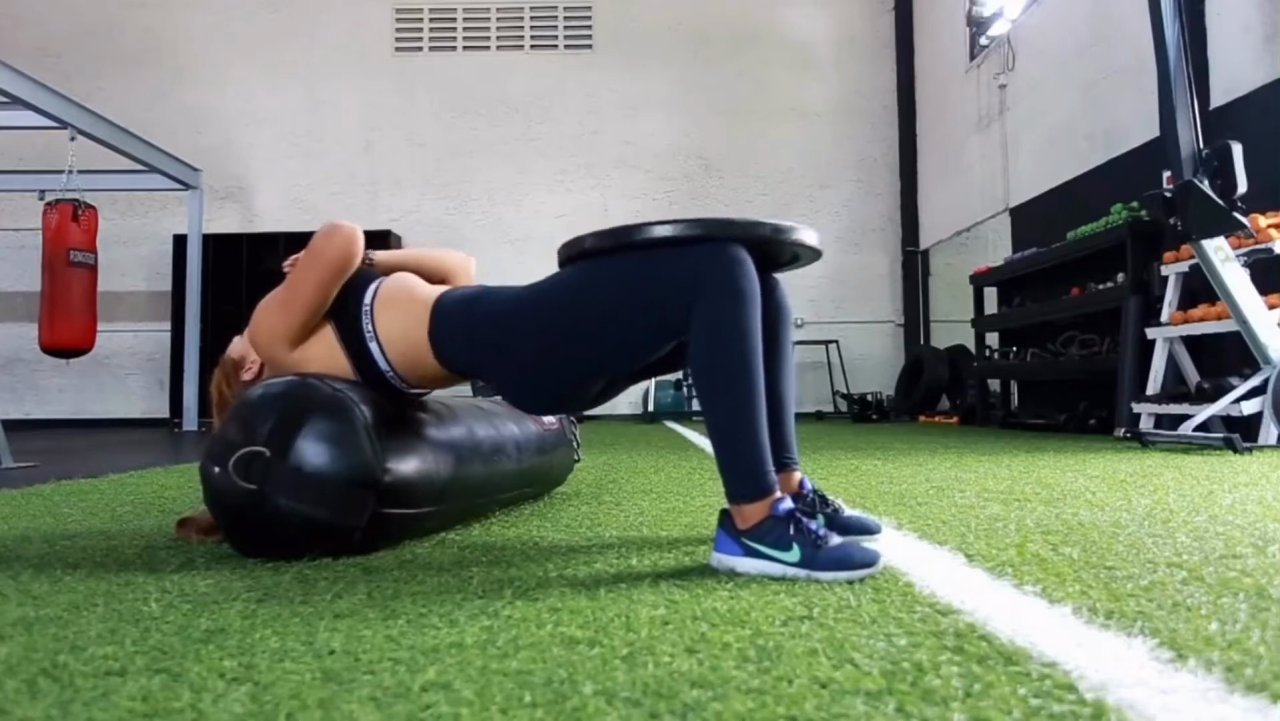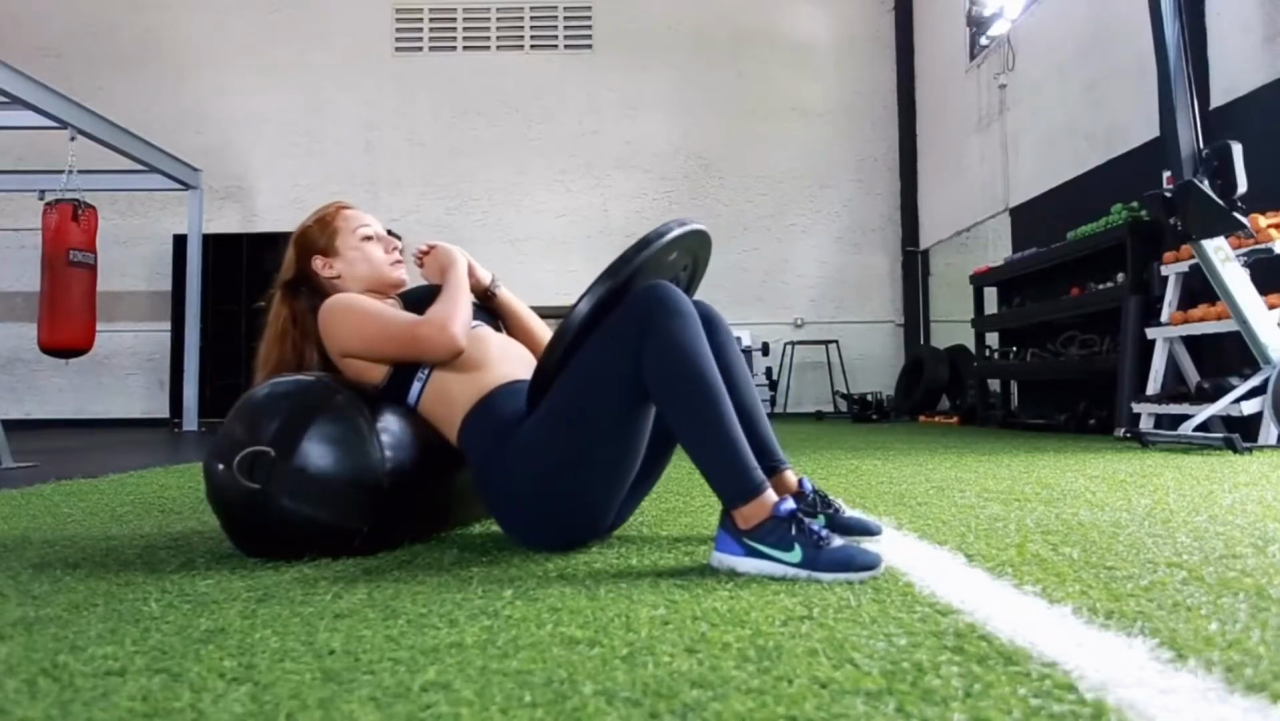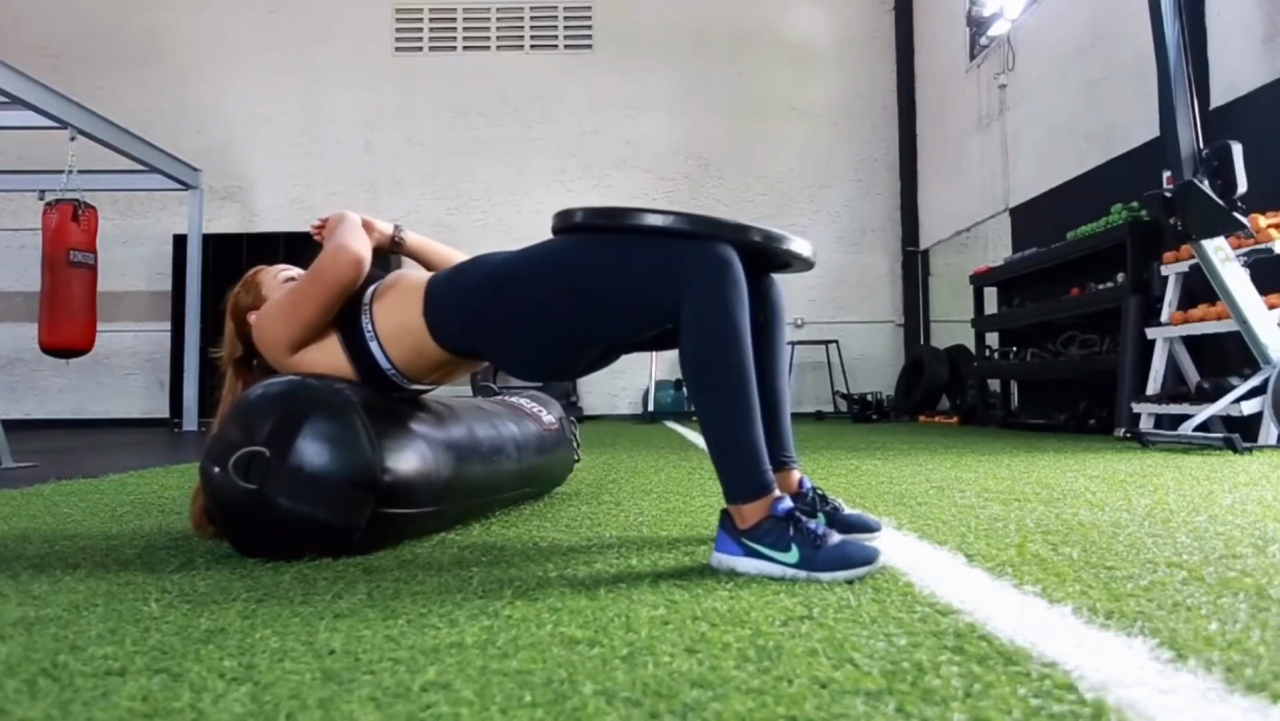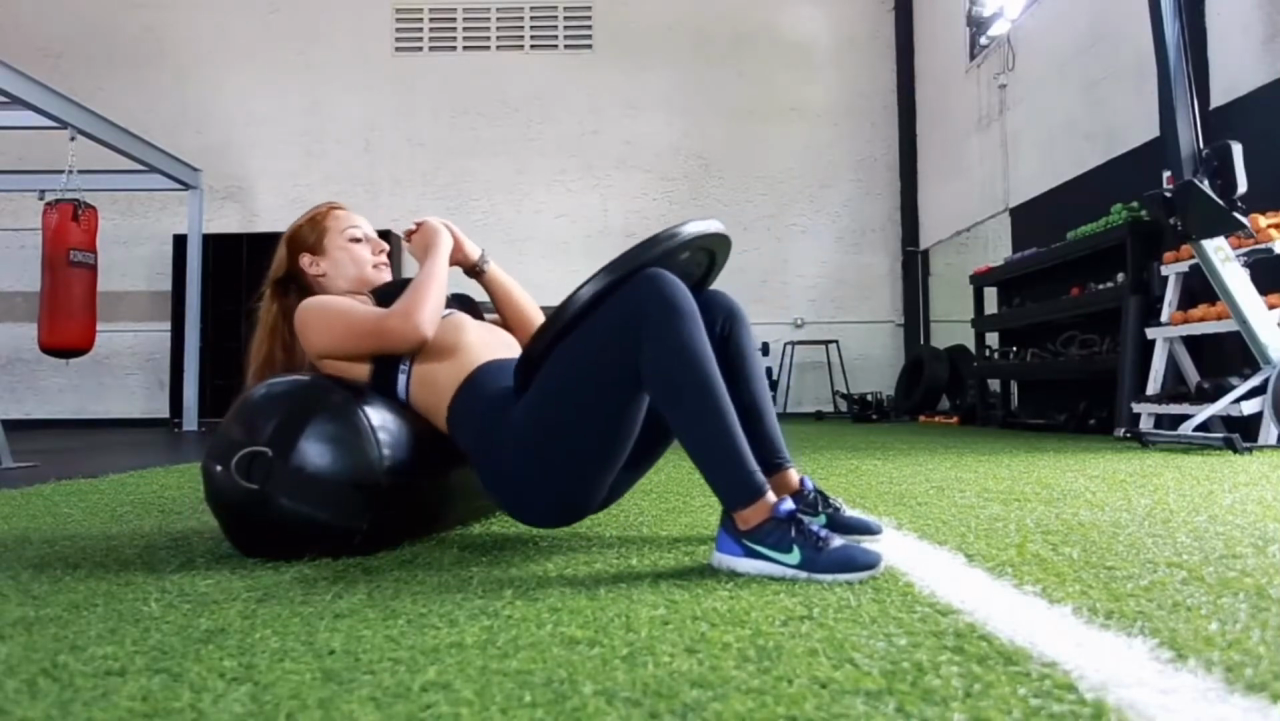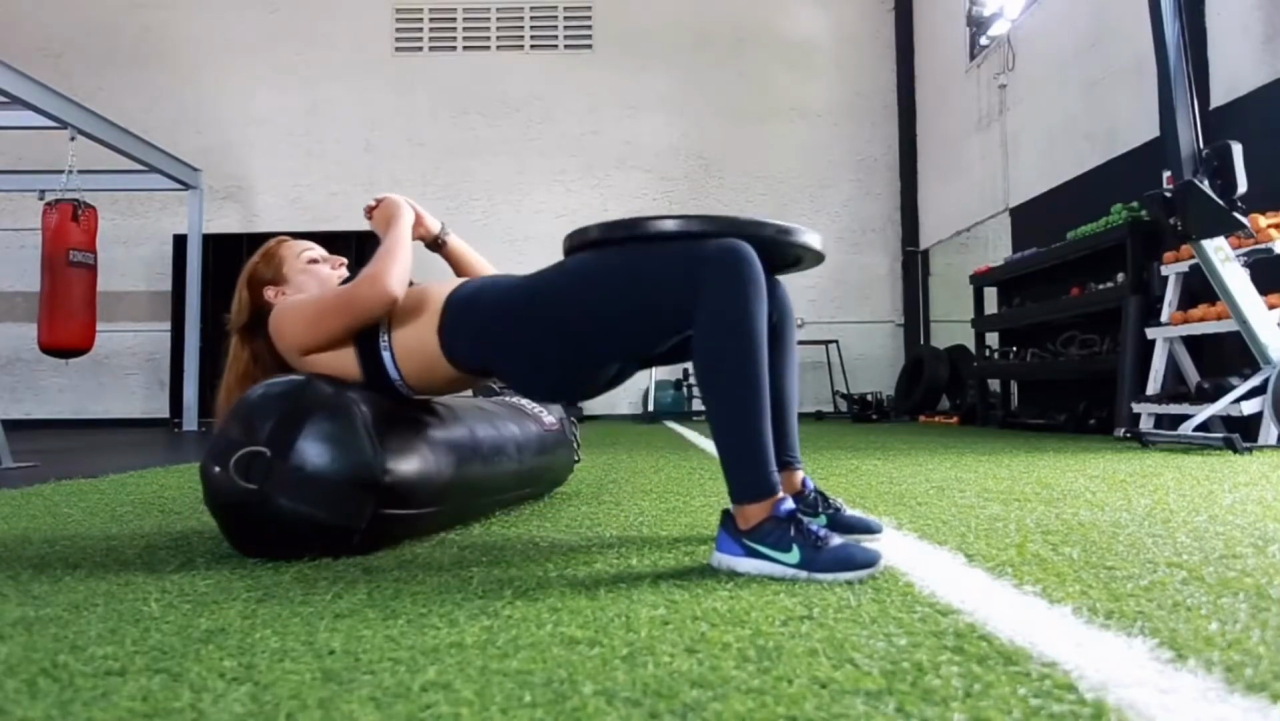
dt=1s
person 1, frame 1
left shoulder: (379, 345)
right shoulder: (276, 335)
left elbow: (459, 270)
right elbow: (340, 239)
left wrist: (372, 263)
right wrist: (359, 259)
left hip: (539, 341)
right hip: (525, 339)
left knee: (752, 289)
right knee: (721, 271)
left ankle: (787, 490)
right ankle: (756, 525)
person 1, frame 2
left shoulder: (404, 317)
right shoulder: (341, 314)
left elbow: (544, 357)
right elbow: (443, 338)
left wrist: (485, 283)
right wrist: (454, 272)
left hip: (586, 476)
right hip: (541, 480)
left knee: (696, 321)
right knee: (657, 307)
left ankle: (788, 494)
right ankle: (756, 526)
person 1, frame 3
left shoulder: (361, 339)
right shoulder: (281, 333)
left elbow: (459, 269)
right elbow: (344, 259)
left wrist: (390, 236)
right wrist: (348, 229)
left hip: (551, 320)
right hip: (511, 311)
left knee: (747, 281)
right knee: (706, 267)
left ankle: (786, 490)
right ankle: (755, 526)
person 1, frame 4
left shoulder: (390, 319)
right shoulder: (316, 316)
left elbow: (531, 333)
right elbow: (412, 328)
left wrist: (473, 259)
right wrist: (436, 252)
left hip: (578, 444)
right hip: (532, 450)
left knee: (715, 312)
right knee: (655, 296)
left ankle: (787, 492)
right ankle: (756, 528)
person 1, frame 5
left shoulder: (373, 319)
right shoulder: (293, 327)
left elbow: (494, 289)
right elbow: (383, 289)
left wrist: (434, 234)
right wrist: (395, 230)
left hip: (538, 318)
right hip: (534, 329)
left knee: (761, 291)
right knee: (728, 265)
left ankle: (790, 490)
right ankle: (757, 526)
